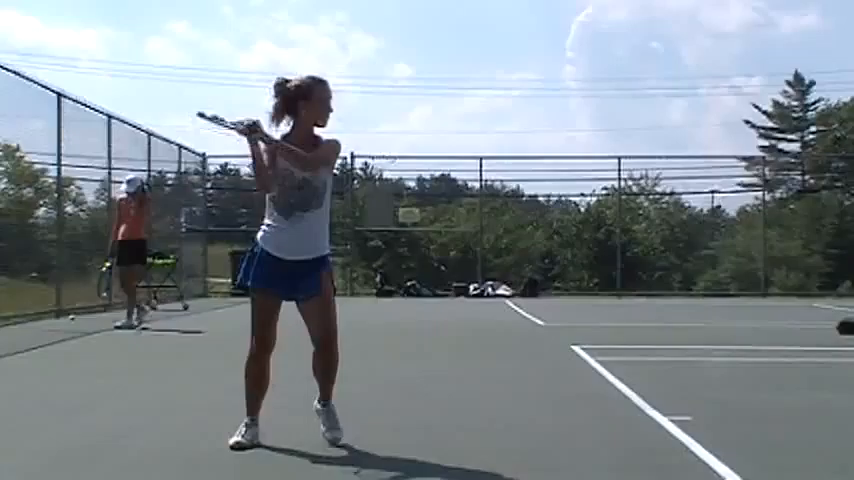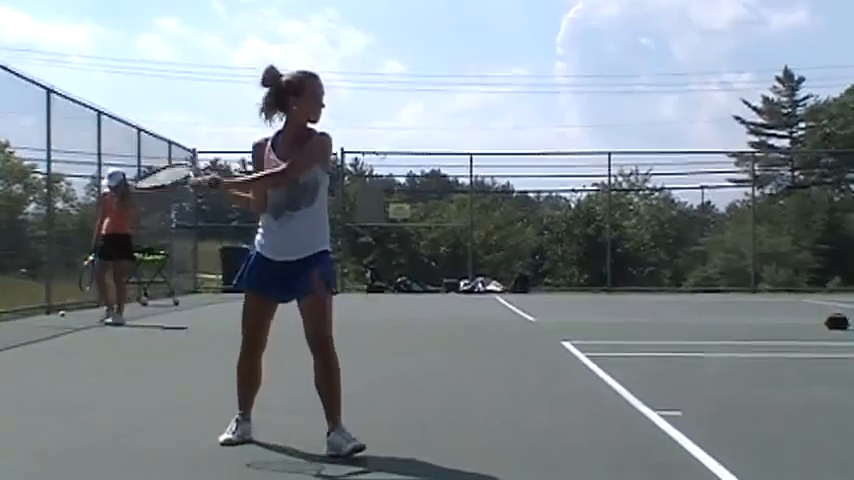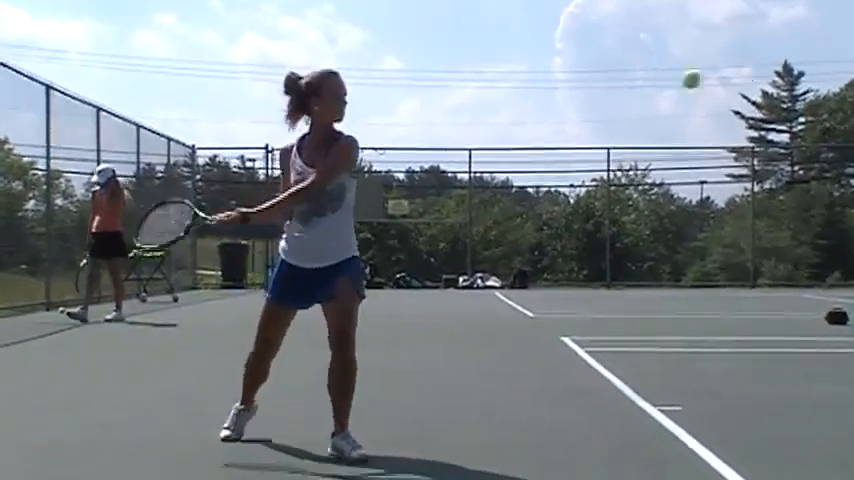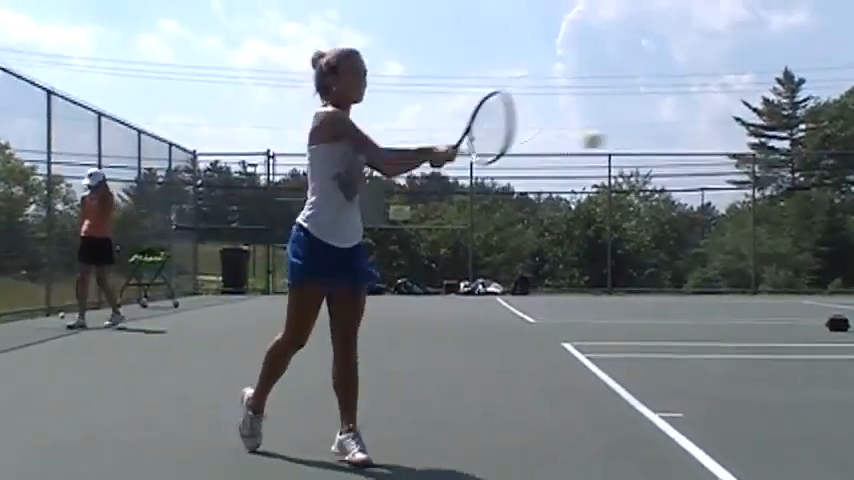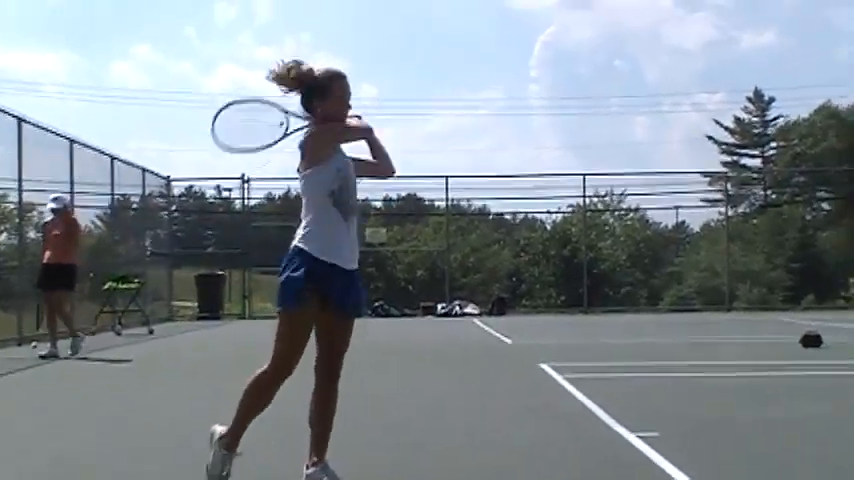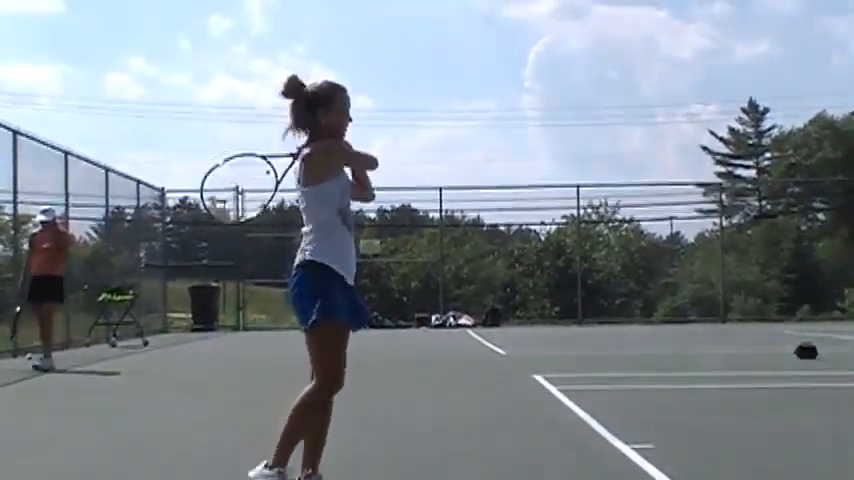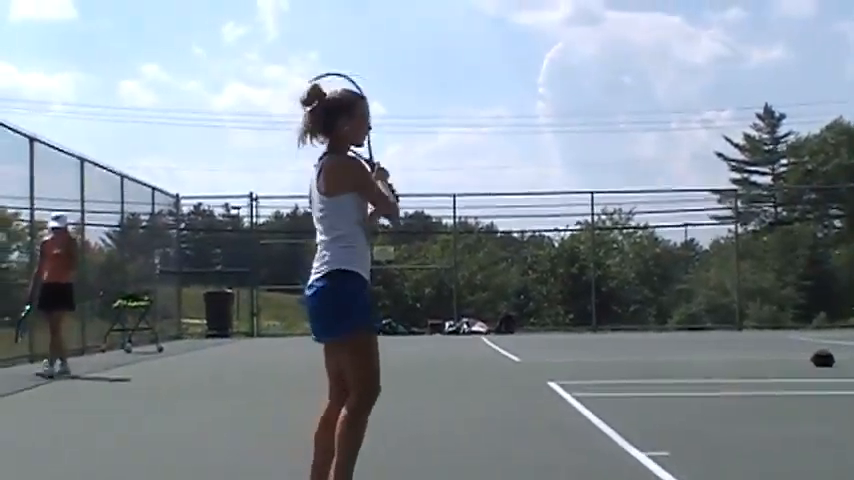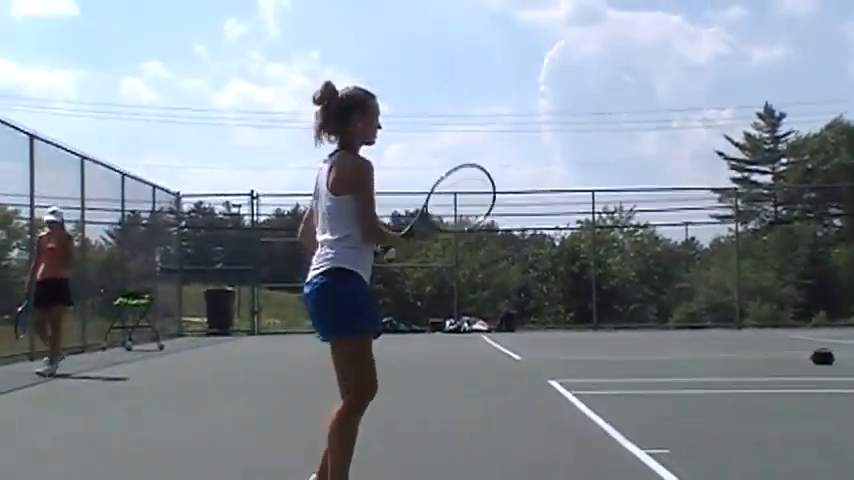
dt=0.2s
person 1, frame 1
left shoulder: (329, 148)
right shoulder: (271, 149)
left elbow: (308, 163)
right elbow: (266, 183)
left wrist: (265, 138)
right wrist: (255, 145)
left hip: (312, 258)
right hip: (271, 255)
left knee: (326, 340)
right knee: (261, 344)
left ankle: (324, 405)
right ankle: (251, 422)
person 1, frame 2
left shoulder: (320, 143)
right shoulder: (265, 147)
left elbow: (284, 175)
right elbow: (260, 200)
left wrist: (227, 184)
right wrist: (227, 187)
left hip: (311, 256)
right hip: (268, 255)
left knee: (321, 340)
right knee: (252, 344)
left ankle: (335, 429)
right ankle: (243, 418)
person 1, frame 3
left shoulder: (348, 147)
right shoulder: (291, 151)
left elbow: (310, 189)
right elbow: (286, 208)
left wrist: (252, 214)
right wrist: (250, 215)
left hip: (339, 263)
right hip: (294, 262)
left knee: (343, 346)
right knee: (264, 347)
left ankle: (341, 431)
right ankle: (245, 407)
person 1, frame 4
left shoulder: (355, 131)
right shoulder: (327, 119)
left elbow: (390, 169)
right elbow: (379, 158)
left wrist: (426, 155)
right wrist: (426, 154)
left hip: (348, 246)
right hip: (314, 241)
left knee: (346, 342)
right knee: (295, 337)
left ankle: (348, 432)
right ankle: (256, 403)
person 1, frame 5
left shoulder: (335, 148)
right shoulder: (320, 136)
left elbow: (386, 169)
right elbow: (366, 131)
left wrist: (368, 143)
right wrist: (362, 130)
left hip: (342, 268)
right hip: (311, 263)
left knee: (329, 372)
right knee: (282, 365)
right ankle: (229, 437)
person 1, frame 6
left shoulder: (321, 158)
right shoulder: (323, 152)
left elbow: (364, 192)
right elbow: (370, 162)
left wrist: (349, 161)
right wrist: (350, 156)
left hip: (338, 279)
right hip: (319, 275)
left knee: (325, 383)
right knee: (327, 381)
person 1, frame 7
left shoulder: (324, 170)
right shoulder: (349, 166)
right elbow: (388, 210)
right wrist: (381, 193)
left hip: (328, 285)
right hip: (341, 285)
left knee: (342, 396)
right knee: (364, 393)
person 1, frame 8
left shoulder: (328, 169)
right shoulder: (357, 166)
left elbow: (306, 234)
right elbow: (370, 231)
right wrist: (393, 238)
left hip: (325, 282)
right hip: (341, 284)
left knee: (362, 389)
right knee: (355, 395)
person 2, frame 1
left shoulder: (144, 202)
right shoulder: (121, 200)
left elbow: (137, 215)
right elbow: (117, 224)
left wrist: (135, 199)
right wrist: (112, 244)
left hip: (136, 243)
right hip: (122, 243)
left knee: (130, 282)
right knee: (124, 283)
left ankle: (129, 318)
right ankle: (140, 309)
person 2, frame 2
left shoulder: (127, 197)
right shoulder: (105, 195)
left elbow: (120, 208)
right elbow: (101, 218)
left wrist: (116, 193)
right wrist: (95, 239)
left hip: (121, 238)
right hip: (105, 238)
left knee: (118, 279)
right knee: (98, 275)
left ankle: (119, 314)
right ankle: (110, 308)
person 2, frame 3
left shoulder: (117, 193)
right shoulder: (96, 193)
left elbow: (112, 207)
right elbow: (94, 215)
left wrist: (108, 190)
left hip: (113, 236)
right hip: (97, 236)
left knee: (115, 276)
right knee: (92, 275)
left ankle: (118, 311)
right ankle: (83, 310)
person 2, frame 4
left shoulder: (106, 198)
right shoulder: (86, 198)
left elbow: (105, 217)
right elbow: (84, 220)
left wrist: (99, 195)
right wrist: (82, 238)
left hip: (101, 241)
right hip: (86, 240)
left knee: (102, 281)
right knee: (81, 280)
left ankle: (116, 313)
right ankle: (81, 317)
person 2, frame 5
left shoulder: (71, 223)
right shoulder: (47, 224)
left elbow: (73, 245)
right elbow: (45, 248)
right wrist: (41, 269)
left hip: (64, 267)
right hip: (48, 267)
left knee: (60, 307)
right knee: (49, 309)
left ankle: (75, 336)
right ankle: (53, 346)
person 2, frame 6
left shoulder: (60, 236)
right shoulder: (34, 236)
left elbow: (63, 258)
right elbow: (29, 260)
right wrist: (22, 282)
left hip: (53, 279)
right hip: (36, 280)
left knee: (47, 320)
right knee: (42, 322)
left ankle: (45, 358)
right ankle: (49, 359)
person 2, frame 7
left shoulder: (70, 243)
right shoulder: (45, 243)
left elbow: (73, 266)
right elbow: (40, 267)
right wrist: (32, 288)
left hip: (62, 287)
right hip: (47, 287)
left knee: (55, 328)
right knee: (55, 329)
left ankle: (51, 365)
right ankle: (64, 363)
person 2, frame 8
left shoulder: (66, 238)
right shoulder: (41, 238)
left elbow: (69, 262)
right elbow: (36, 262)
right wrist: (29, 283)
left hip: (58, 283)
right hip: (41, 283)
left knee: (55, 325)
right knee: (39, 326)
left ankle: (51, 363)
right ankle: (56, 353)
